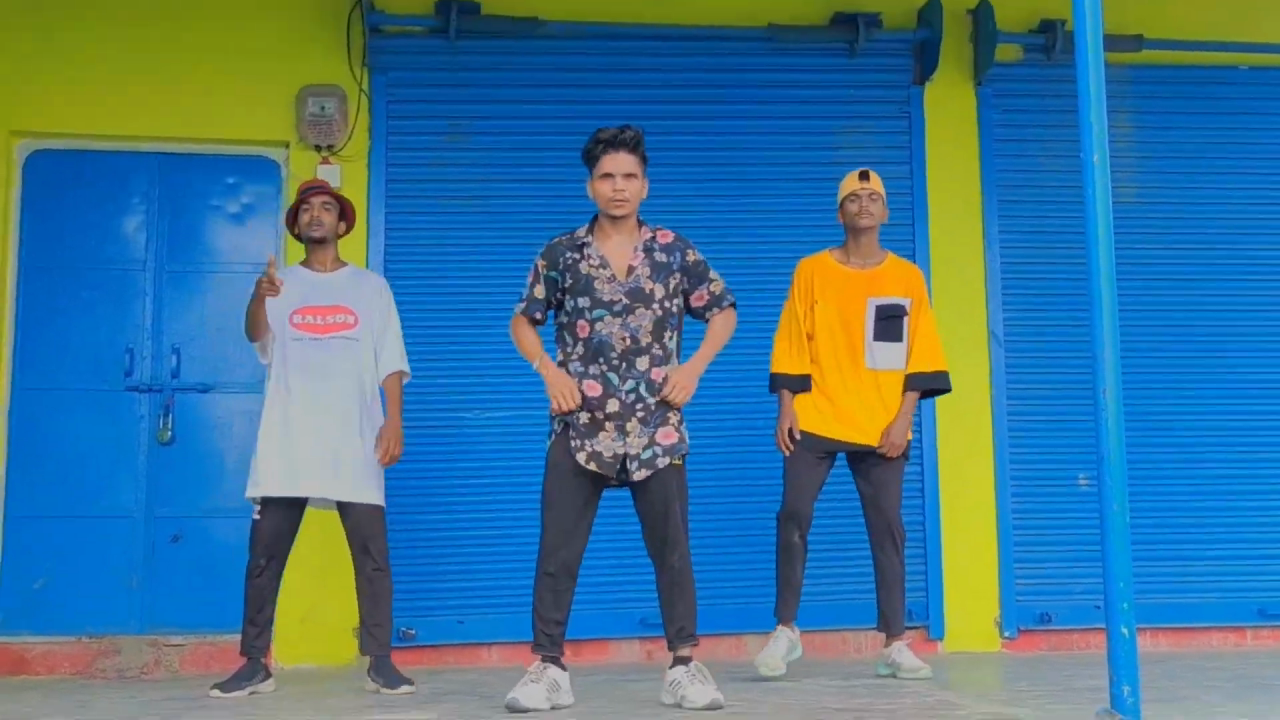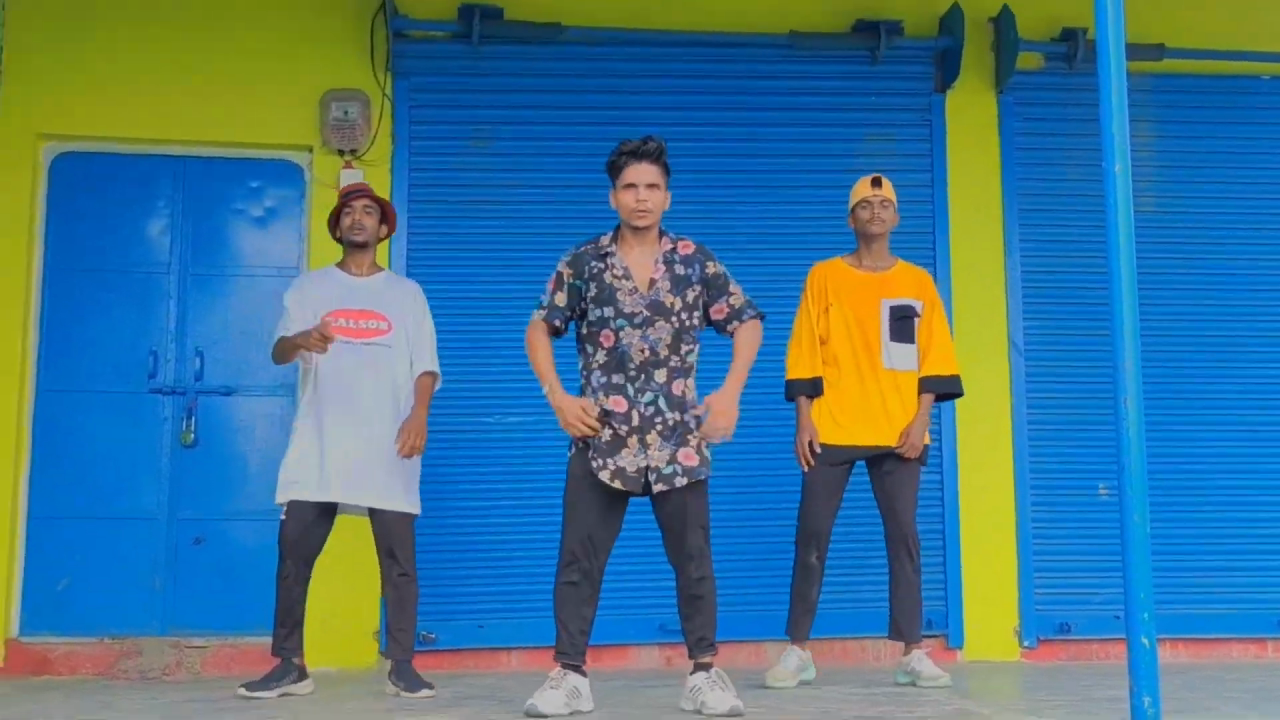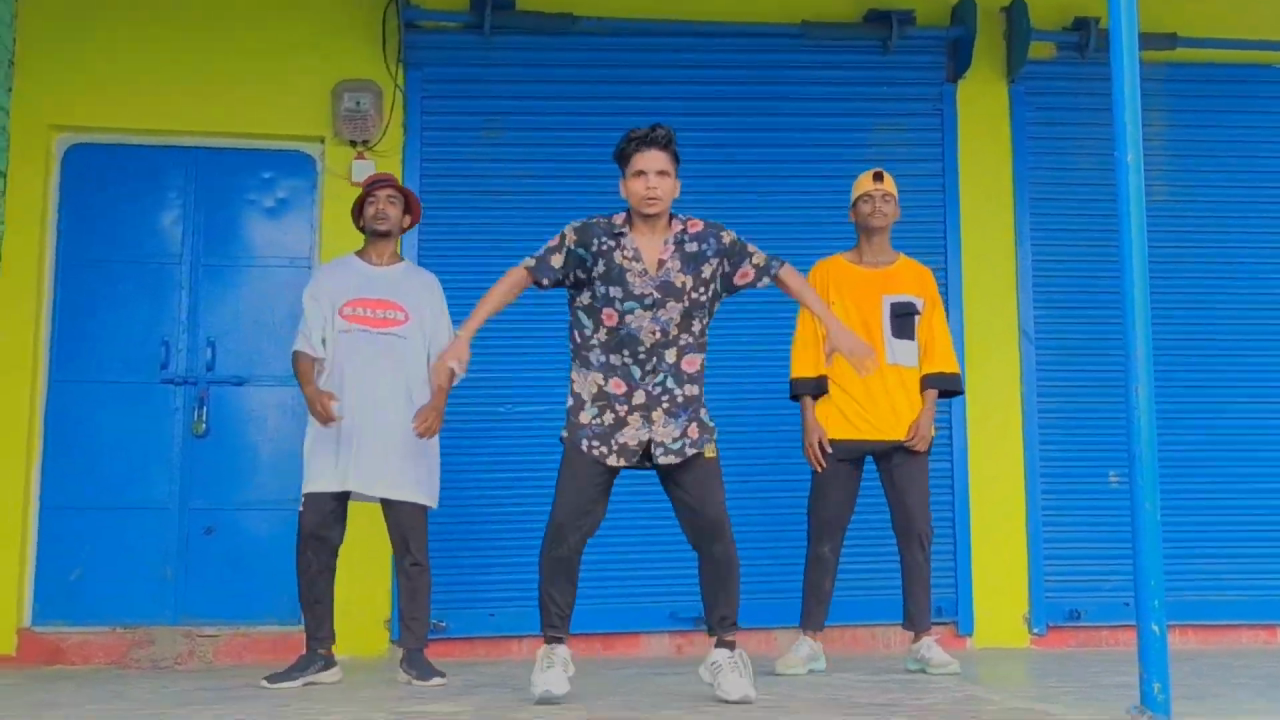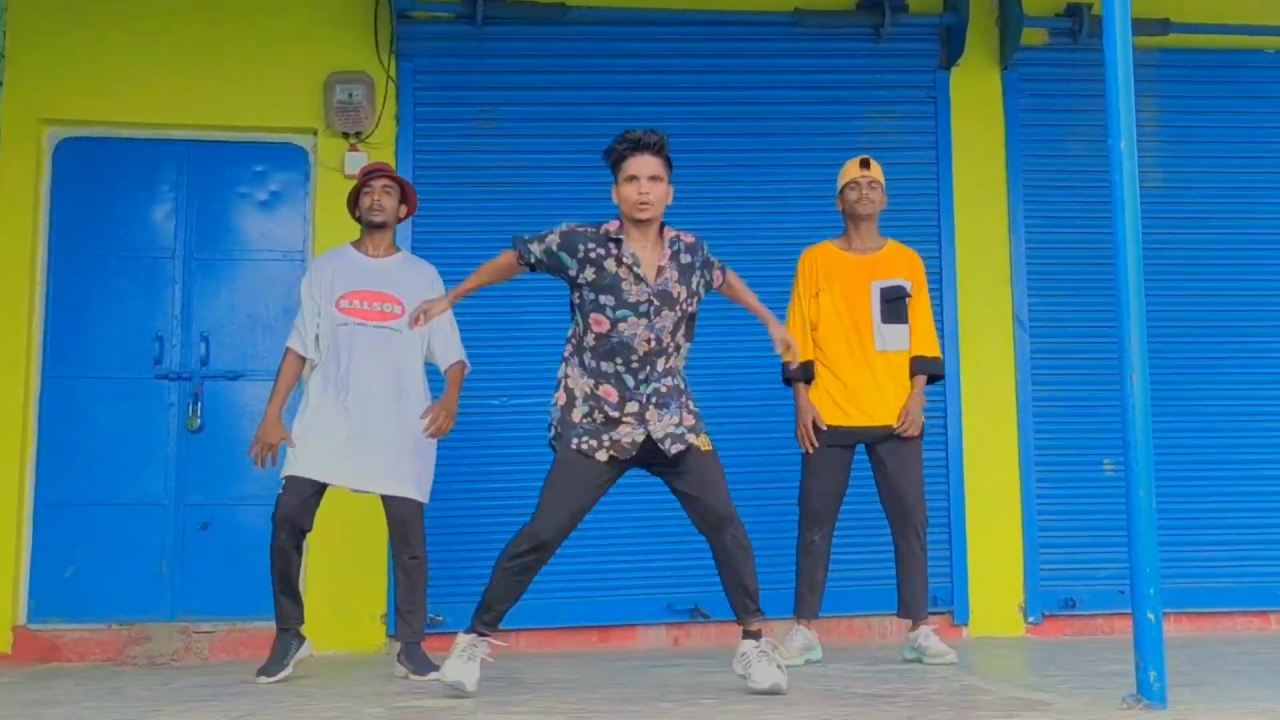
dt=0.1s
person 1, frame 1
left shoulder: (675, 251)
right shoulder: (559, 254)
left elbow: (723, 311)
right elbow: (522, 321)
left wrist: (693, 367)
right wrist: (549, 372)
left hip: (655, 422)
right hip: (578, 422)
left knee: (671, 546)
right knee: (558, 546)
left ankle: (682, 666)
right ankle: (548, 669)
person 1, frame 2
left shoulder: (696, 261)
right shoulder: (582, 263)
left elbow: (748, 322)
right elbow: (539, 330)
left wrist: (730, 391)
right wrist: (557, 396)
left hip: (676, 435)
right hip: (599, 435)
left knee: (692, 557)
right knee: (579, 557)
person 1, frame 3
left shoulder: (711, 240)
right shoulder: (590, 238)
left elbow: (772, 271)
right elbow: (523, 275)
left wrist: (835, 325)
right wrist: (463, 335)
left hip: (682, 419)
right hip: (600, 415)
left knee: (712, 533)
right knee: (565, 533)
left ankle: (723, 653)
right ankle: (555, 651)
person 1, frame 4
left shoulder: (687, 251)
right shoulder: (580, 243)
left elbow: (721, 278)
right elbow: (516, 259)
left wrist: (771, 321)
right wrist: (449, 298)
left hip: (669, 417)
right hip: (595, 420)
left knee: (722, 520)
right knee: (545, 533)
left ankle: (753, 642)
right ankle: (476, 639)
person 2, frame 1
left shoulder: (371, 287)
right shoulder: (280, 286)
left elbow: (393, 364)
right elbow: (254, 340)
left wrist: (394, 420)
right wrist: (259, 297)
left hip: (355, 443)
right hip: (287, 444)
left knee: (371, 550)
right knee: (265, 548)
left ankle: (380, 660)
right ankle: (255, 662)
person 2, frame 2
left shoulder: (406, 293)
right shoulder: (311, 289)
left elbow: (426, 366)
right elbow: (279, 353)
left wrist: (419, 413)
right wrist: (301, 340)
left hip: (385, 448)
right hip: (319, 447)
left knee: (398, 554)
right knee: (295, 550)
left ankle: (401, 664)
right ankle: (289, 663)
person 2, frame 3
left shoulder: (425, 286)
right shoulder: (329, 277)
left elbow: (447, 356)
right elbow: (305, 348)
left wrist: (438, 397)
right wrist: (311, 390)
left hip: (403, 437)
right hip: (338, 433)
left knee: (411, 543)
right knee: (317, 537)
left ankle: (414, 653)
right ankle: (319, 653)
person 2, frame 4
left shoulder: (424, 276)
right shoulder: (325, 269)
left elbow: (451, 351)
right elbow: (299, 347)
left wrist: (450, 396)
right wrist: (272, 413)
left hip: (400, 429)
right hip: (326, 423)
left knee: (410, 537)
right knee: (288, 520)
left ankle: (411, 647)
right ankle: (289, 635)
person 3, frame 1
left shoulder: (908, 277)
right shoulder: (811, 270)
left elbow: (922, 353)
right elbow: (792, 343)
left wrist: (905, 417)
right wrist: (786, 407)
left hip: (881, 427)
right hip: (814, 421)
left knee: (888, 528)
right knee: (795, 514)
left ankle: (894, 645)
right ankle: (785, 631)
person 3, frame 2
left shoulder: (919, 282)
right shoulder: (824, 276)
left elbow: (936, 357)
right elbow: (805, 350)
left wrist: (922, 420)
right wrist: (804, 416)
left hip: (897, 433)
right hip: (832, 430)
left knee: (903, 537)
right knee: (813, 533)
left ankle: (912, 653)
right ankle: (797, 650)
person 3, frame 3
left shoulder: (920, 277)
right shoulder: (826, 273)
left elbow: (935, 353)
right elbow: (808, 352)
left wrist: (927, 414)
right wrist: (809, 418)
left hip: (903, 427)
right hip: (838, 428)
left knee: (915, 528)
right knee: (825, 531)
left ankle: (922, 641)
right ankle: (810, 640)
person 3, frame 4
left shoulder: (908, 261)
right shoulder: (815, 260)
left elbow: (921, 337)
right elbow: (799, 337)
left wrist: (917, 398)
right wrist: (802, 401)
left hip: (892, 413)
right hip: (830, 414)
left knee: (909, 515)
right knee: (816, 519)
left ankle: (919, 630)
right ankle: (805, 629)
